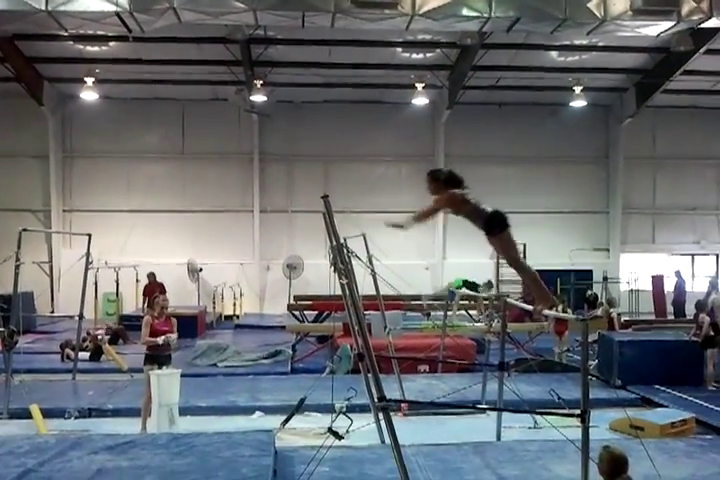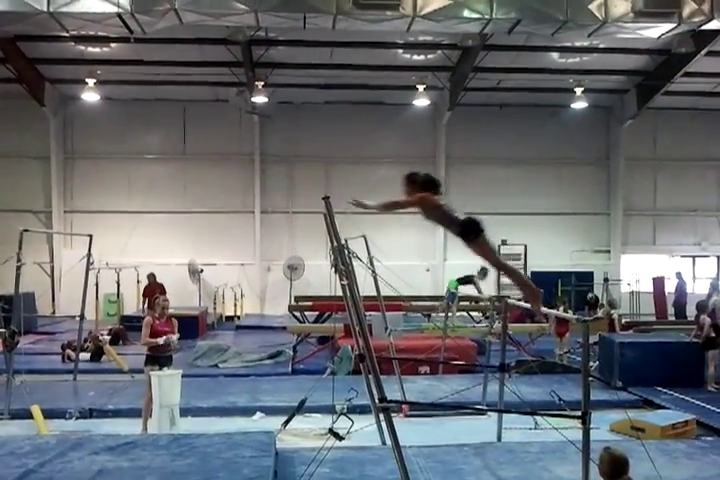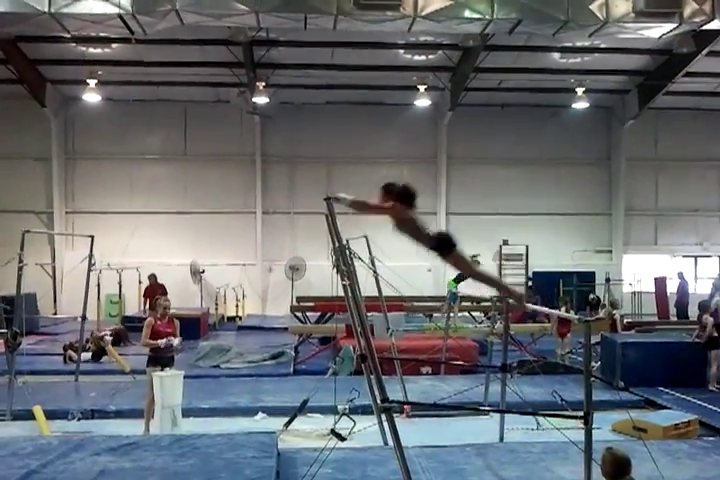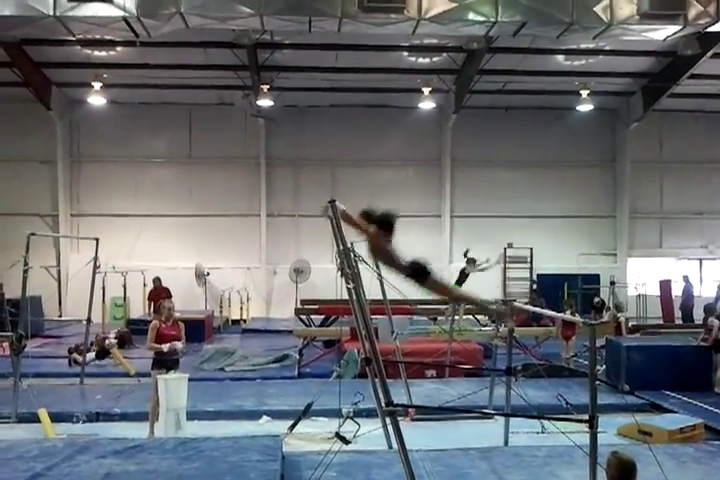
dt=0.1s
person 1, frame 1
left shoulder: (451, 195)
right shoulder: (447, 196)
left elbow: (429, 213)
right elbow: (429, 212)
left wrist: (405, 224)
right wrist: (408, 222)
left hip: (494, 222)
right hip: (490, 223)
left knee: (516, 262)
right knee: (514, 263)
left ankle: (547, 299)
right ankle: (542, 299)
person 1, frame 2
left shoulder: (423, 198)
right shoulder: (426, 199)
left elbow: (397, 204)
right elbow: (397, 204)
left wrist: (368, 205)
left hip: (467, 228)
right hip: (466, 227)
left knee: (498, 263)
right knee: (498, 264)
left ankle: (535, 296)
right ankle: (532, 296)
person 1, frame 3
left shoulder: (394, 209)
right shoulder: (400, 210)
left elbow: (366, 206)
right elbow: (368, 207)
left wrist: (341, 198)
left hip: (441, 244)
right hip: (440, 242)
left knee: (473, 273)
right knee: (472, 272)
left ankle: (515, 296)
right ankle: (513, 295)
person 1, frame 4
left shoulder: (374, 234)
right shoulder: (377, 235)
left elbow: (352, 220)
left wrist: (335, 209)
left hip: (414, 270)
right hip: (414, 269)
left knee: (452, 294)
right knee: (451, 293)
left ankle: (490, 308)
right ankle: (490, 306)
person 2, frame 1
left shoulder: (172, 321)
right shoulder: (148, 319)
left elbow: (175, 339)
right elbow: (144, 340)
left wrist: (172, 339)
right wrist: (161, 339)
left hip: (166, 358)
right hip: (151, 358)
right knee: (149, 393)
right ankle: (143, 426)
person 2, frame 2
left shoulder: (173, 321)
right shoulder: (149, 320)
left elbow: (176, 341)
right elbow: (144, 340)
left wrist: (173, 339)
right wrist: (161, 340)
left hip: (167, 359)
right hip: (152, 359)
right knee: (150, 394)
right ankle: (144, 427)
person 2, frame 3
left shoulder: (175, 322)
right shoulder: (151, 321)
left elbow: (178, 341)
right elbow: (144, 341)
left wrist: (175, 342)
right wrist: (161, 342)
left hip: (169, 359)
right hip: (154, 360)
right knee: (152, 395)
right ankle: (146, 428)
person 2, frame 4
left shoulder: (179, 325)
right shoulder: (156, 324)
left elbow: (183, 344)
right elbow: (149, 345)
left wrist: (179, 346)
right wrist: (165, 347)
left hip: (174, 362)
right hip: (159, 362)
right knee: (156, 397)
right ankle: (151, 430)
